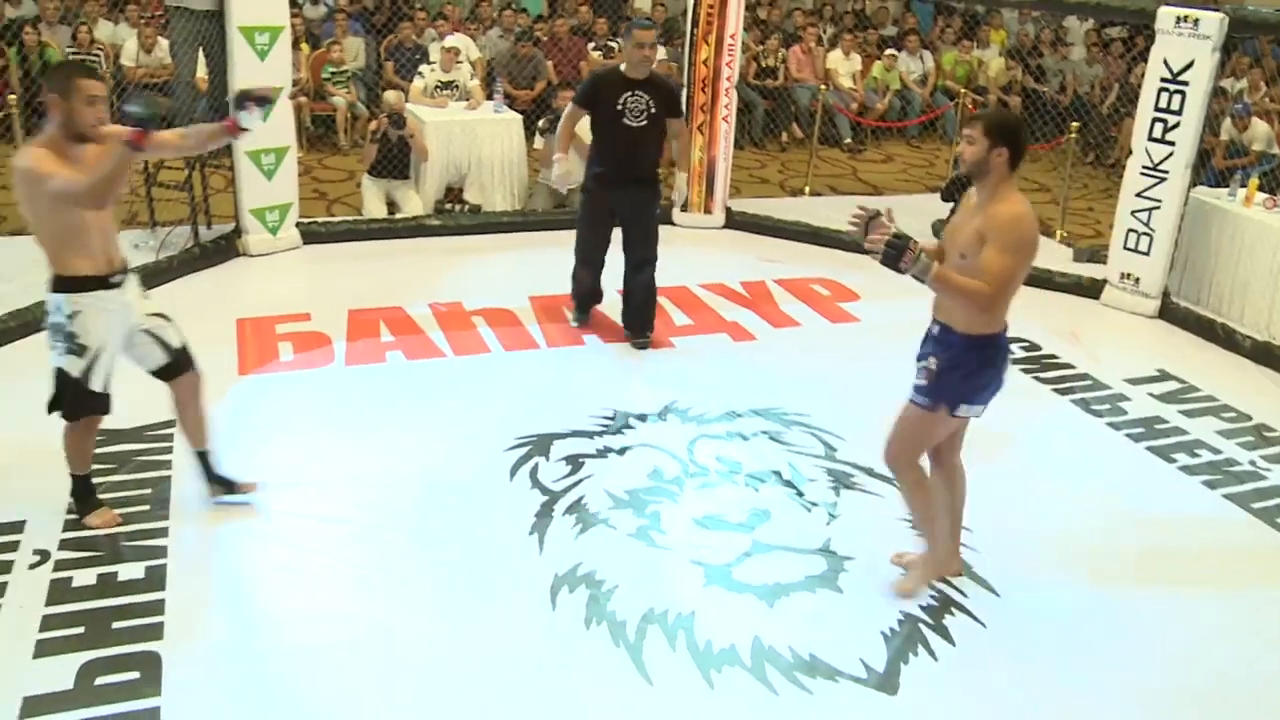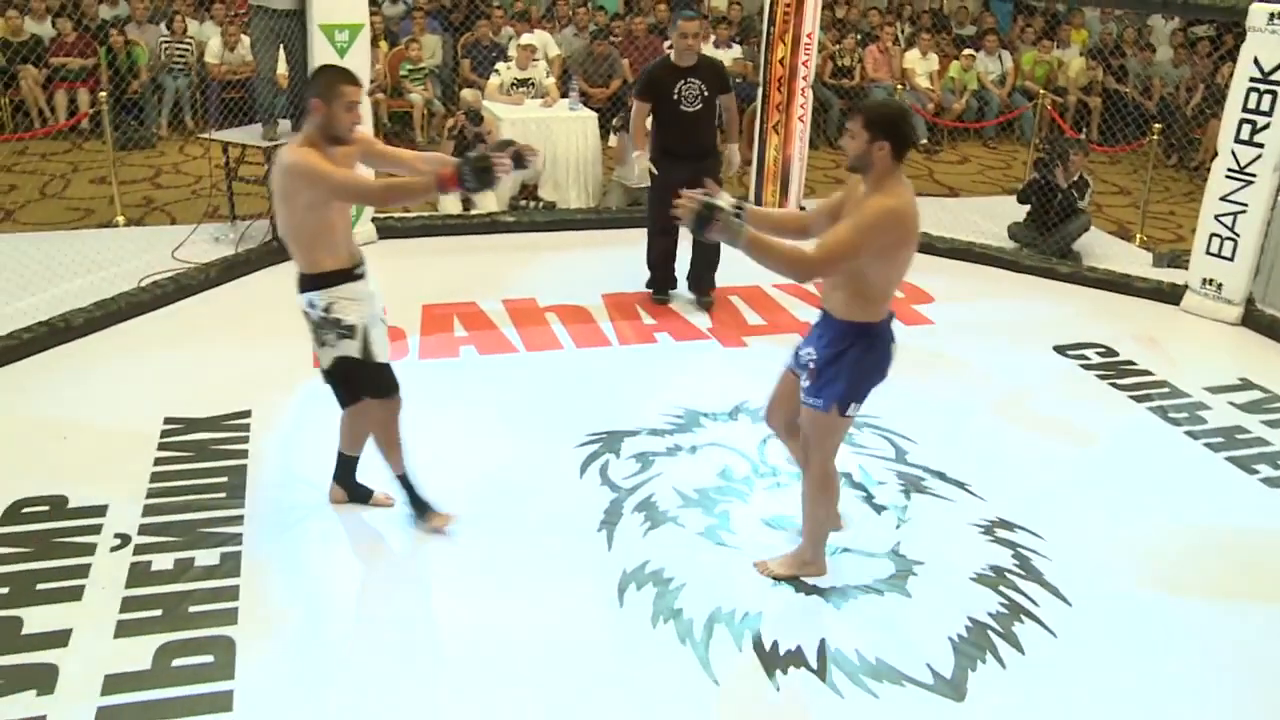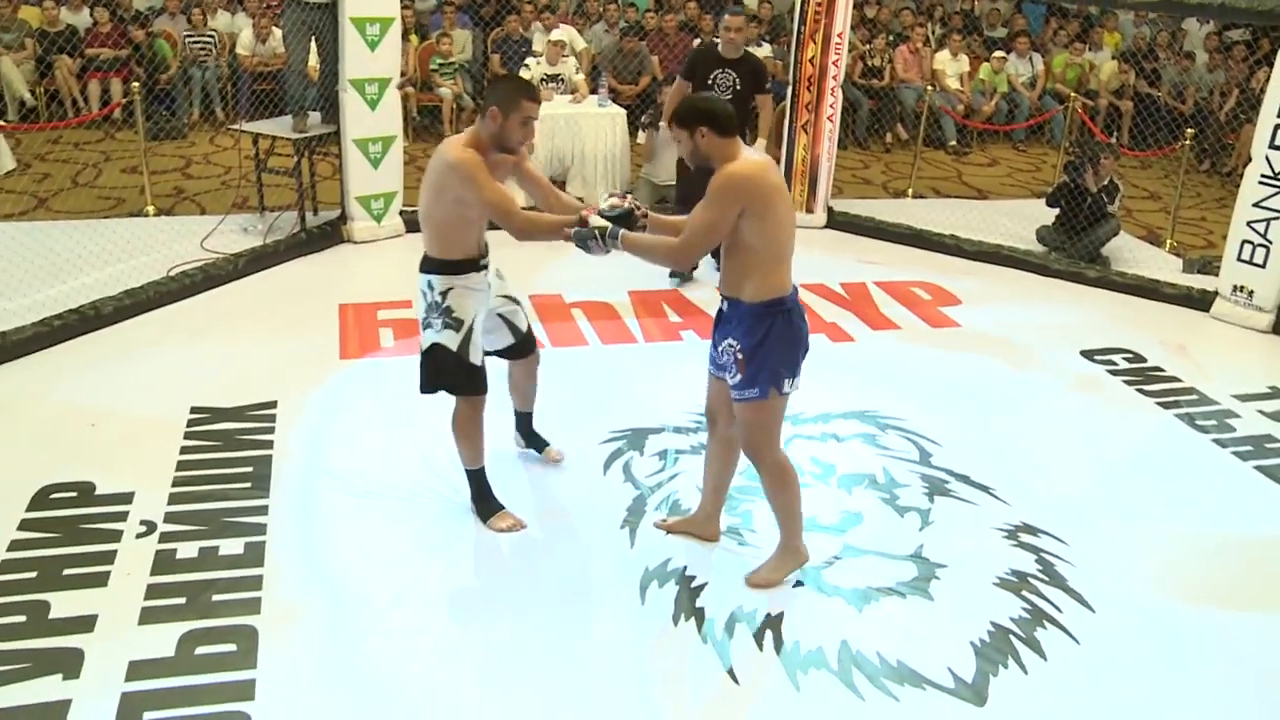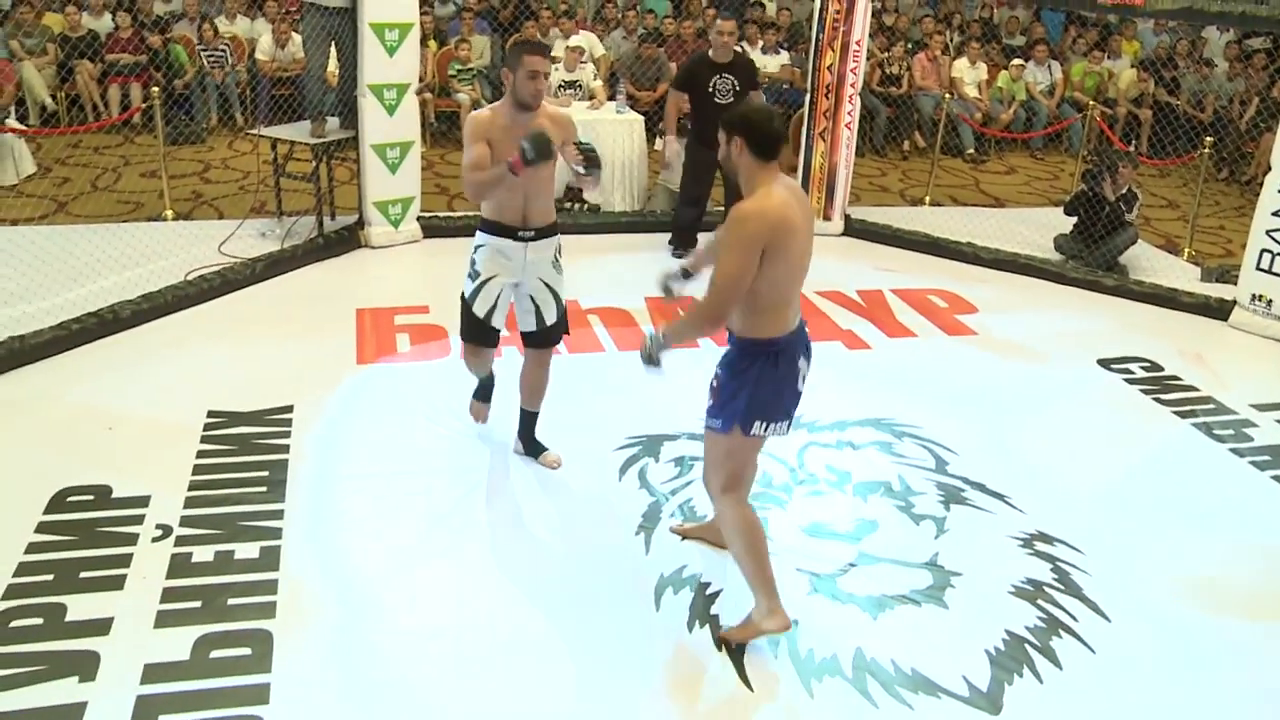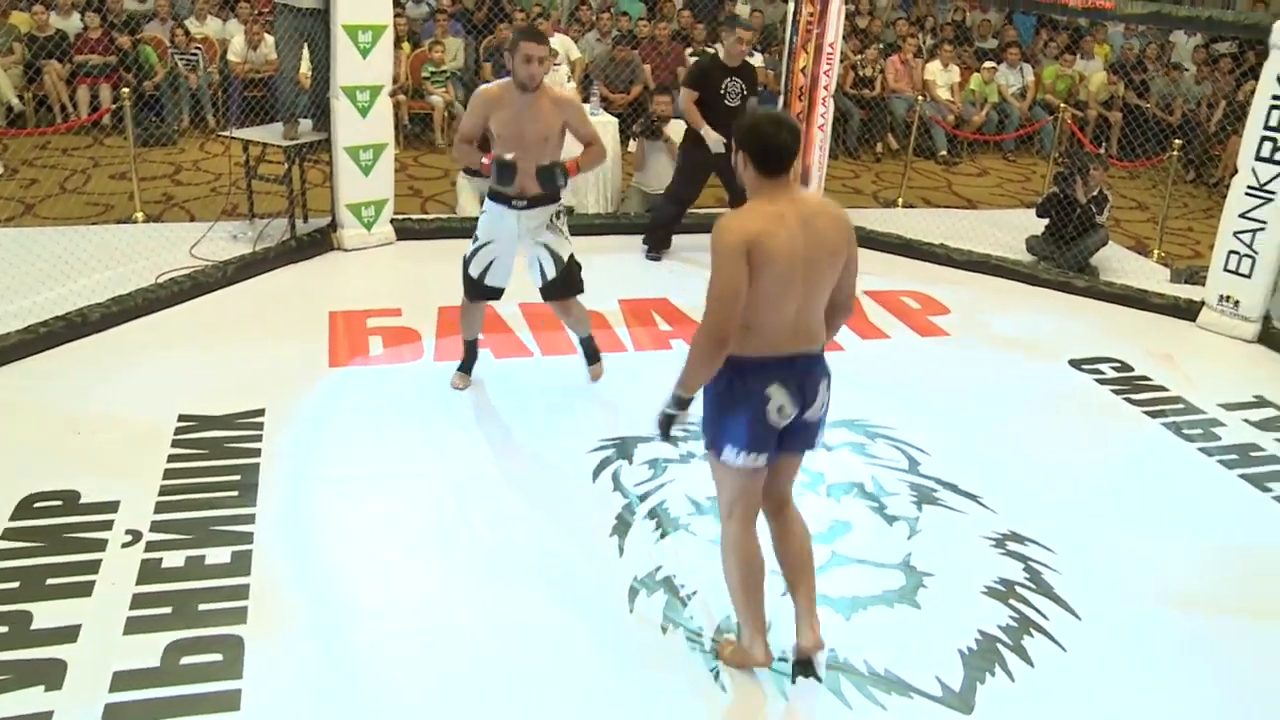
dt=0.5s
person 1, frame 1
left shoulder: (1012, 218)
right shoulder: (974, 198)
left elbow: (986, 300)
right elbow: (945, 257)
left wrist: (916, 266)
right wrist: (896, 240)
left hip: (971, 355)
right hip: (945, 338)
left knee: (898, 455)
right knee: (943, 454)
left ankle: (937, 555)
right ankle: (945, 554)
person 1, frame 2
left shoulder: (888, 210)
right shoulder: (864, 187)
left elbow: (806, 265)
right elbow: (804, 223)
left wrist: (731, 230)
right wrist: (733, 209)
left hip: (857, 342)
right hip: (833, 327)
left knee: (815, 450)
right knee: (780, 417)
left ankle: (811, 554)
right ankle: (827, 510)
person 1, frame 3
left shoulder: (737, 178)
right shoulder: (745, 168)
left elbow: (682, 253)
right elbow: (698, 229)
left wrist: (614, 238)
right wrist: (645, 218)
left hip: (766, 323)
right hip: (742, 314)
left knee: (759, 445)
right knee: (719, 419)
left ankle: (791, 547)
right ankle: (707, 517)
person 1, frame 4
left shoulder: (753, 214)
right shoulder: (790, 191)
left elbow: (713, 312)
left wrist: (661, 340)
right wrist: (687, 267)
left hip: (762, 358)
right hip: (789, 343)
left knee: (725, 484)
right knee: (720, 447)
left ankle: (770, 612)
right ankle: (720, 525)
person 1, frame 5
left shoulder: (739, 229)
right shoulder: (835, 219)
left elbow: (717, 333)
right elbow: (840, 307)
left wrist: (679, 397)
left hip: (749, 380)
right hip: (809, 376)
left knee: (738, 516)
right knee: (778, 501)
left ankle: (753, 641)
right ankle: (808, 626)
person 2, frame 1
left shoulder: (106, 140)
right shoulder: (33, 163)
left elbow: (182, 141)
right elbow: (93, 198)
left wrist: (234, 122)
right wrist: (136, 140)
left hip: (126, 287)
right hip: (82, 299)
left knee: (185, 377)
right knee: (87, 411)
left ankle: (211, 474)
right ankle: (83, 497)
person 2, frame 2
left shoulder: (351, 143)
right shoulder: (296, 163)
left elbow: (414, 161)
right elbow: (376, 193)
left wrist: (477, 162)
right wrist: (454, 179)
left hip: (357, 284)
right hip: (329, 296)
left knee: (367, 397)
right knee: (382, 397)
left ankle: (344, 482)
right ankle: (416, 500)
person 2, frame 3
left shoulder: (508, 152)
right shoulder: (459, 160)
left elbow: (549, 197)
right elbow: (516, 224)
right wrist: (585, 223)
left hip: (483, 270)
right hip: (448, 282)
left knee: (527, 354)
right knee: (470, 391)
left ankle: (527, 433)
right ankle: (480, 497)
person 2, frame 4
left shoulder: (559, 120)
right shoulder: (482, 122)
left elbow: (584, 176)
right elbow: (475, 190)
left wrist: (587, 166)
right wrist: (516, 162)
left hip: (543, 243)
right hip: (496, 243)
left knee: (541, 349)
right knee: (477, 347)
left ankle: (527, 437)
right ankle: (485, 383)
person 2, frame 5
left shoulder: (564, 103)
right shoulder: (487, 97)
left elbow: (597, 150)
right elbow: (461, 145)
left wrist: (567, 169)
right wrist: (488, 165)
left hip: (543, 212)
right hip: (499, 210)
left knee: (563, 298)
right knee: (474, 293)
left ankle: (589, 347)
right ankle: (468, 359)
person 3, frame 1
left shoulder: (665, 90)
right shoulder: (600, 82)
left elbow: (679, 132)
right elbow: (570, 118)
left wrist: (681, 175)
right wrist: (561, 158)
left hip: (644, 188)
right hip: (600, 185)
left knee: (642, 259)
right knee: (589, 253)
left ankle: (639, 327)
right ankle: (584, 303)
person 3, frame 2
left shoulder: (714, 69)
right shoulder: (655, 73)
left elbow: (728, 106)
right elbow: (638, 116)
left wrist: (733, 144)
right wrist: (640, 153)
left hip: (706, 159)
right hip: (665, 160)
right knee: (662, 224)
left ankle: (702, 284)
right ankle: (661, 283)
person 3, frame 3
left shoulder: (755, 67)
right shoulder: (700, 56)
left elbow: (765, 106)
right elbow: (679, 88)
left wrist: (761, 141)
right wrist: (665, 122)
right knee: (688, 198)
person 3, frame 4
left shoulder: (746, 65)
right shoulder: (693, 65)
left elbow: (756, 100)
right elbow: (674, 101)
right wrist: (670, 137)
right hip: (702, 143)
left knee: (740, 197)
right knee: (692, 194)
right ankle: (682, 241)
person 3, frame 5
left shoulder: (749, 72)
right shoulder: (704, 67)
left elbow: (751, 107)
right elbow: (685, 101)
right wrist: (706, 131)
left hip: (732, 145)
right hip: (699, 144)
left knee: (745, 196)
right knee: (679, 194)
right ankle: (656, 242)
